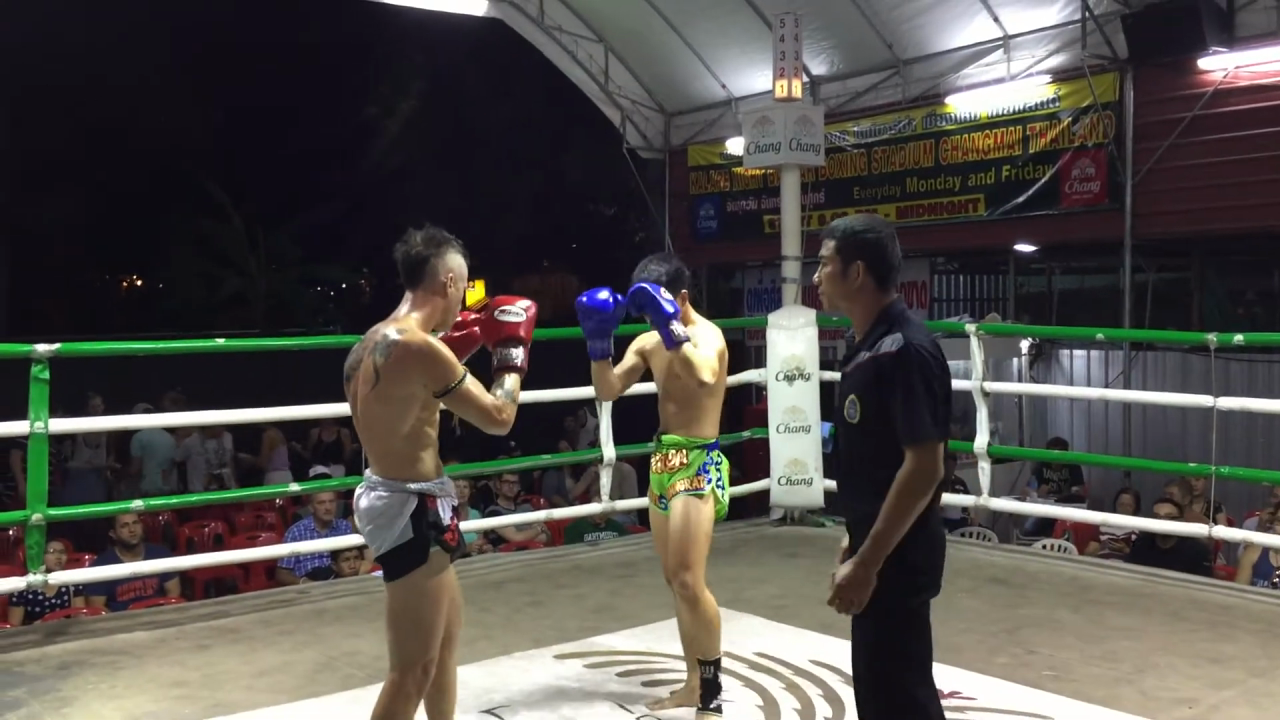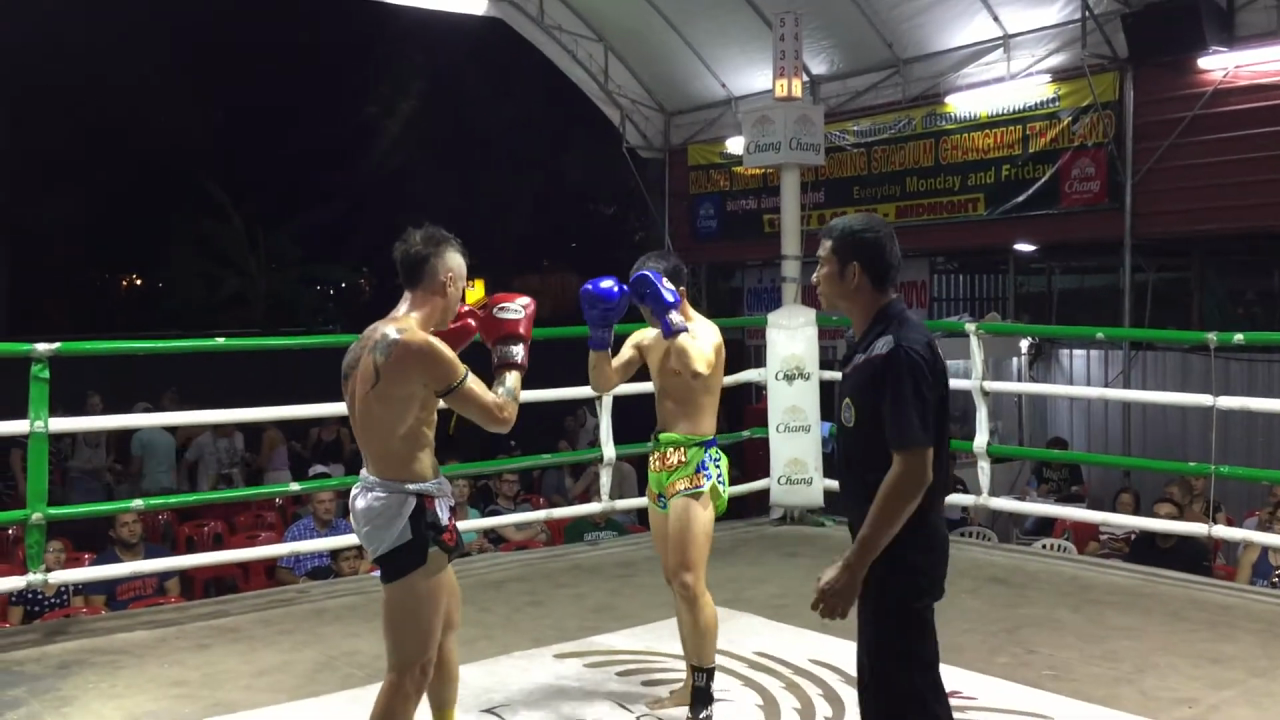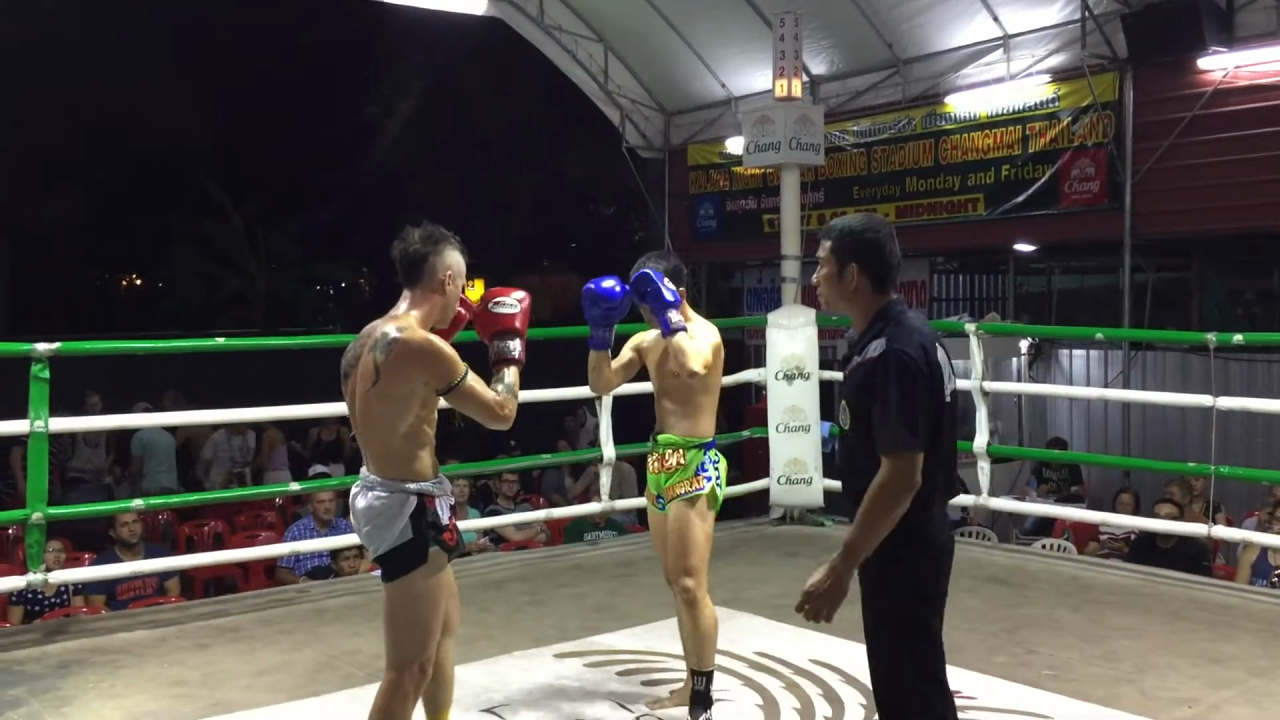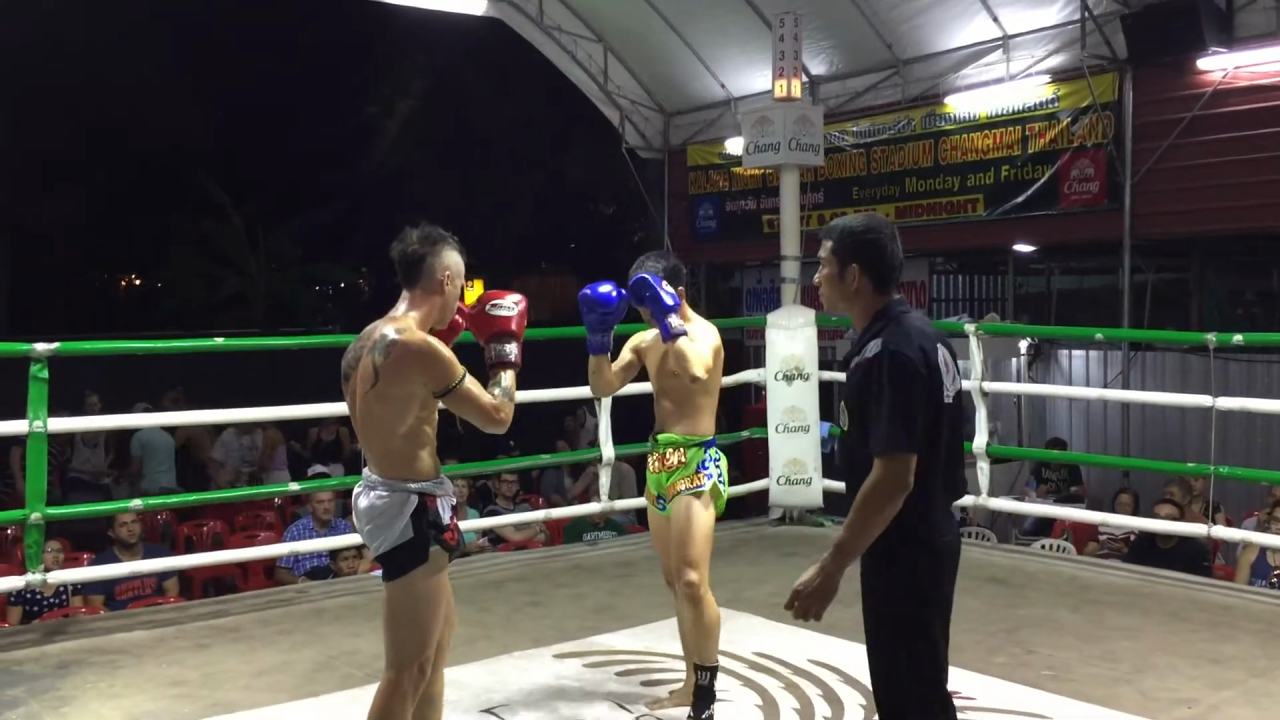
dt=0.1s
person 1, frame 1
left shoulder: (903, 350)
right shoulder: (873, 342)
left elbow: (923, 467)
left wrist: (866, 561)
left hip: (898, 548)
right hip: (883, 541)
right knee: (881, 679)
person 1, frame 2
left shoulder: (897, 351)
right shoulder: (875, 342)
left elbow: (913, 471)
left wrist: (853, 565)
left hip: (898, 550)
right hip: (890, 543)
person 1, frame 3
left shoulder: (891, 352)
right shoulder: (905, 335)
left elbow: (901, 475)
left wrist: (840, 568)
left hip: (903, 547)
right hip: (917, 540)
person 1, frame 4
left shoulder: (889, 353)
right shoulder: (916, 334)
left elbow: (893, 477)
left wrist: (830, 567)
left hip: (904, 548)
right hip: (924, 538)
person 2, frame 1
left shoulder: (372, 341)
right shoulder: (419, 347)
right elbow: (498, 418)
left wrist: (453, 351)
right wrist: (510, 348)
left hip: (388, 496)
right hip: (411, 509)
left knee: (446, 632)
right knee: (413, 668)
person 2, frame 2
left shoulder: (369, 340)
right shoulder: (419, 346)
right elbow: (500, 416)
left wrist: (448, 346)
right wrist: (511, 345)
left hip: (384, 496)
right hip: (409, 509)
left knee: (446, 623)
right knee: (411, 669)
person 2, frame 3
left shoulder: (368, 338)
right shoulder: (419, 345)
right elbow: (501, 412)
right wrist: (507, 339)
left hip: (382, 493)
right hip: (409, 507)
left knee: (444, 623)
right knee: (409, 668)
person 2, frame 4
left shoulder: (369, 339)
right shoulder: (418, 347)
right elbow: (497, 416)
right wrist: (504, 343)
left hip: (386, 494)
right hip: (411, 507)
left knee: (438, 633)
right knee: (409, 668)
person 3, frame 1
left shoulder: (707, 335)
right shoulder: (648, 343)
left elbow: (706, 380)
right elbow: (607, 391)
left wrist: (672, 324)
right wrist: (599, 339)
left hip: (698, 464)
right hip: (662, 463)
left knee: (689, 580)
right knee: (676, 581)
person 3, frame 2
left shoulder: (704, 331)
right shoulder: (645, 339)
left elbow: (700, 371)
right elbow: (602, 382)
left wrist: (670, 314)
right wrist: (600, 329)
left hip: (696, 462)
right hip: (661, 461)
left knee: (689, 581)
right knee: (675, 581)
person 3, frame 3
left shoulder: (703, 332)
right shoulder: (644, 341)
left elbow: (694, 369)
right elbow: (601, 384)
left wrist: (670, 313)
right wrist: (600, 329)
left hip: (695, 464)
right hip: (659, 463)
left knee: (690, 584)
right knee: (675, 582)
person 3, frame 4
left shoulder: (703, 333)
right shoulder: (643, 341)
left elbow: (697, 373)
right elbow: (602, 387)
left wrist: (669, 317)
right wrist: (598, 334)
left hip: (696, 463)
right hip: (659, 462)
left knee: (692, 580)
right knee: (674, 581)
